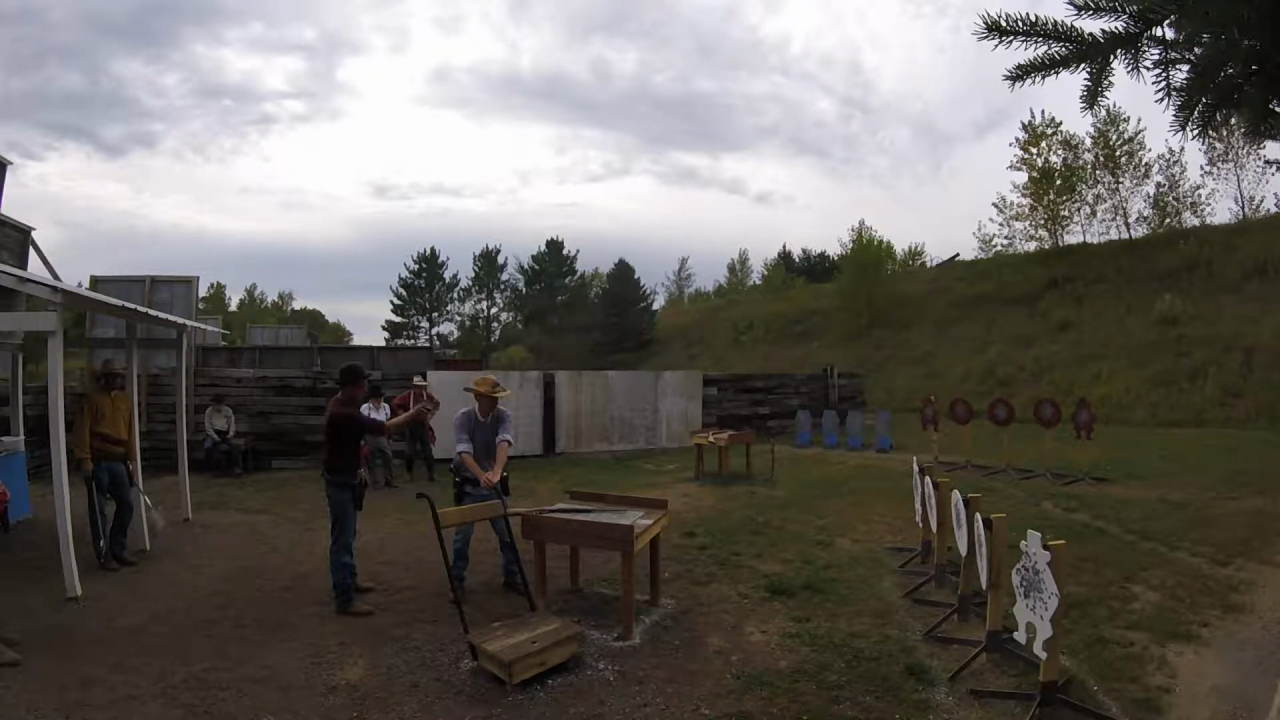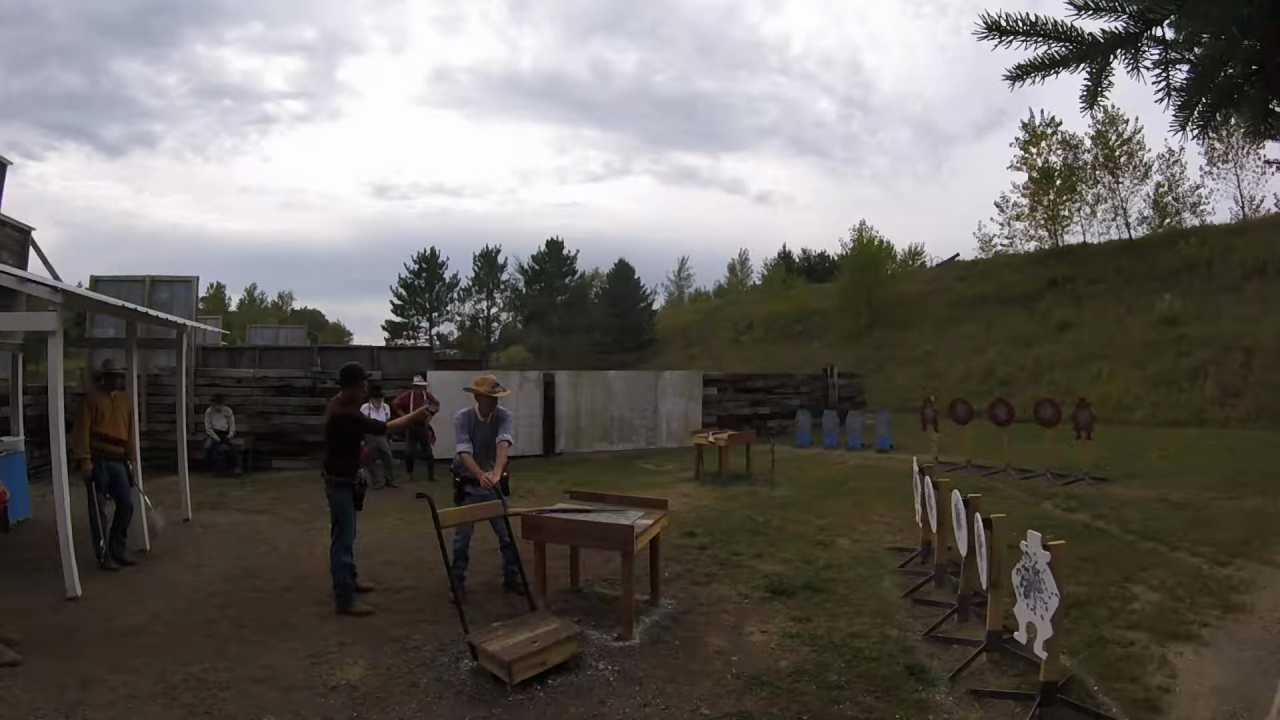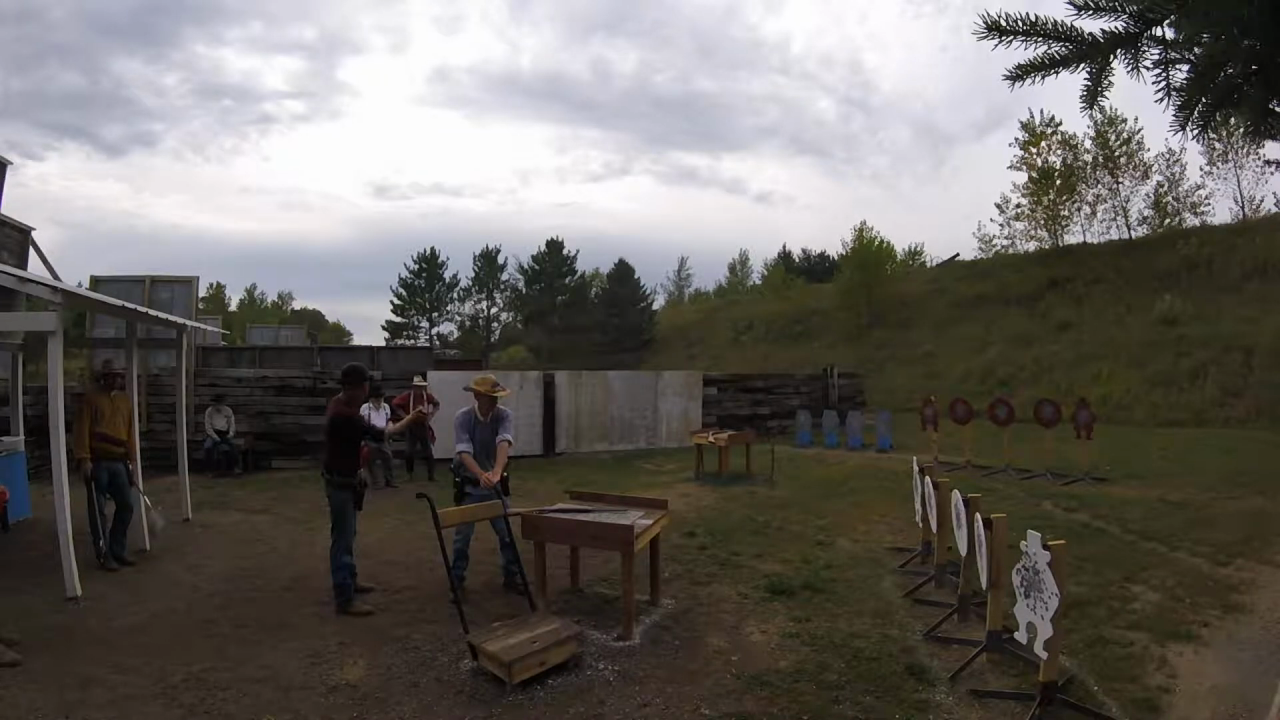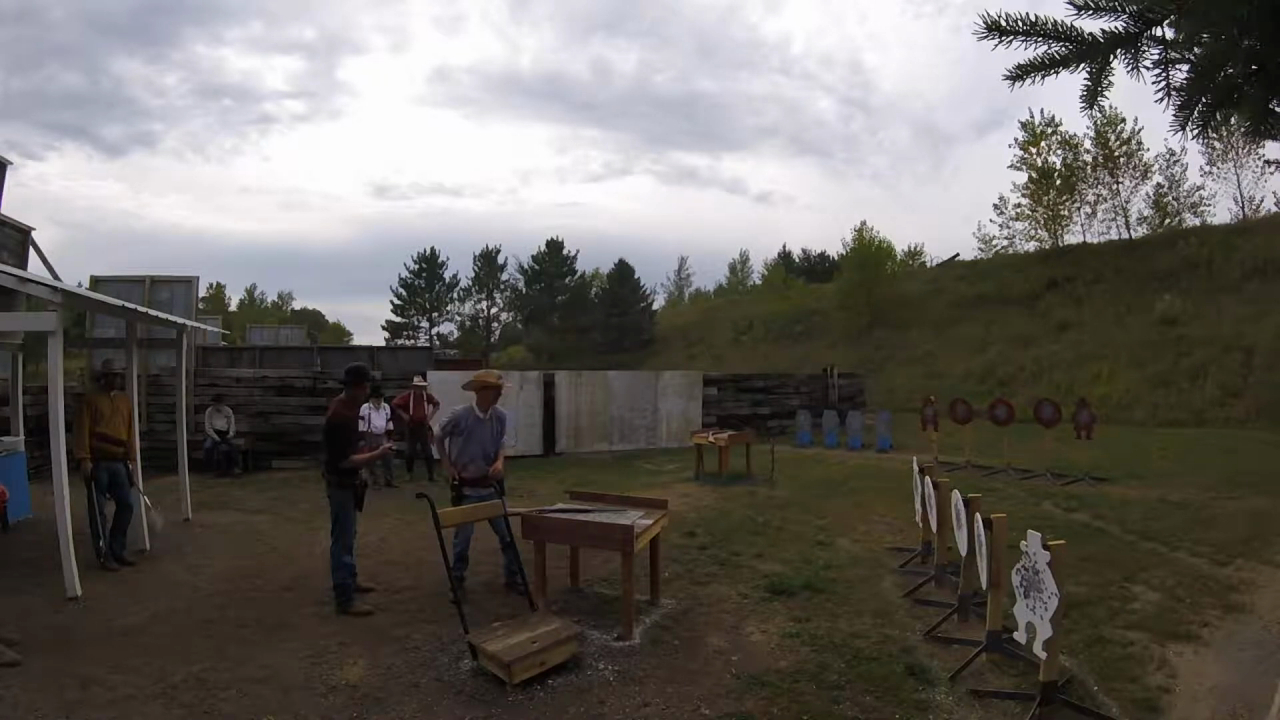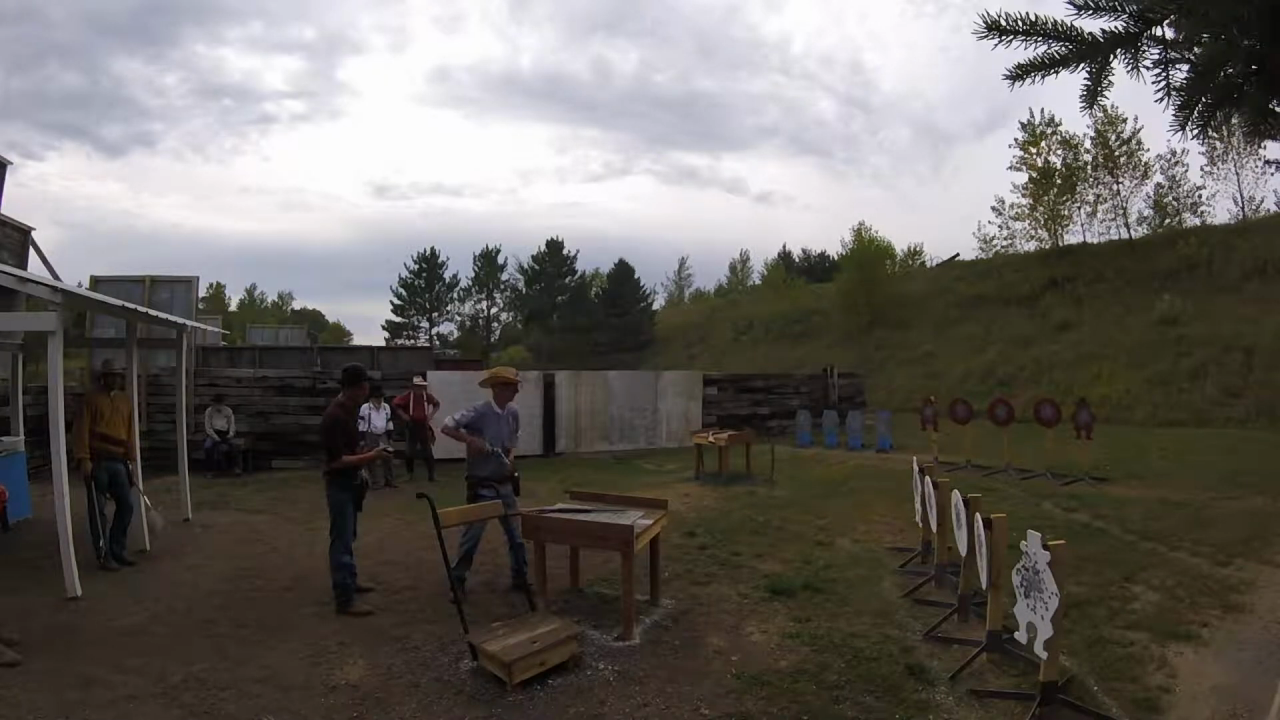
dt=0.4s
person 1, frame 1
left shoulder: (341, 404)
right shoulder: (343, 414)
right elbow: (383, 428)
right wrist: (412, 414)
left hip: (346, 478)
right hip: (340, 481)
left knee: (347, 535)
right knee: (342, 539)
left ankle: (349, 580)
right ankle: (344, 600)
person 1, frame 2
left shoulder: (340, 405)
right shoulder: (344, 414)
right elbow: (383, 428)
right wrist: (415, 415)
left hip: (346, 478)
right hip: (340, 481)
left knee: (348, 535)
right knee: (342, 538)
left ankle: (349, 579)
right ankle: (344, 600)
person 1, frame 3
left shoulder: (340, 404)
right shoulder: (344, 415)
right elbow: (380, 434)
right wrist: (411, 419)
left hip: (346, 479)
right hip: (340, 482)
left knee: (347, 535)
right knee: (342, 539)
left ankle: (350, 580)
right ankle: (344, 600)
person 1, frame 4
left shoulder: (346, 407)
right shoulder: (340, 416)
right elbow: (344, 460)
left wrist: (361, 449)
right wrist: (378, 454)
left hip: (349, 481)
right hip: (341, 483)
left knee: (348, 536)
right knee: (342, 539)
left ankle: (349, 580)
right ankle: (344, 600)
person 1, frame 5
left shoulder: (350, 409)
right shoulder: (334, 417)
right elbow: (336, 460)
left wrist: (365, 454)
right wrist: (369, 457)
left hip: (350, 481)
right hip: (339, 484)
left knee: (348, 536)
right knee: (341, 540)
left ankle: (350, 580)
right ankle: (344, 600)
person 2, frame 1
left shoulder: (504, 416)
right shoulder: (462, 418)
left elbow: (503, 444)
right elbow: (464, 452)
left wrist: (496, 472)
right wrist: (481, 475)
left hip: (494, 484)
right hip: (469, 485)
left knee: (506, 533)
right knee: (462, 535)
left ankle: (511, 577)
right ankle: (457, 582)
person 2, frame 2
left shoulder: (504, 416)
right shoulder: (462, 418)
left elbow: (503, 444)
right elbow: (464, 453)
left wrist: (496, 472)
right wrist: (481, 475)
left hip: (495, 484)
right hip: (469, 485)
left knee: (506, 533)
right knee: (463, 535)
left ankle: (511, 577)
right ankle: (457, 582)
person 2, frame 3
left shoulder: (504, 415)
right shoulder: (463, 418)
left elbow: (504, 444)
right elbow: (464, 453)
left wrist: (496, 472)
right wrist: (481, 475)
left hip: (495, 485)
right hip: (469, 486)
left knee: (506, 533)
right knee: (463, 535)
left ankle: (511, 577)
right ankle: (457, 581)
person 2, frame 4
left shoulder: (500, 416)
right shoulder: (459, 415)
right elbow: (439, 438)
left wrist: (500, 462)
right wrist: (447, 464)
left hip: (491, 485)
right hip: (465, 488)
left knee: (506, 533)
right knee: (463, 536)
left ankle: (513, 578)
right ankle: (457, 582)
person 2, frame 5
left shoulder: (513, 412)
right shoulder: (479, 412)
right elbow: (447, 427)
left wrist: (511, 455)
right wrist: (471, 441)
left hip: (505, 484)
right hip: (482, 486)
left knee: (515, 534)
right knee: (472, 535)
left ankle: (520, 578)
right ankle: (458, 580)
person 3, frame 1
left shoulder: (125, 400)
right shoulder: (92, 398)
right elbow: (82, 430)
left wrist: (131, 459)
right wrist: (84, 459)
left hip: (118, 462)
right hip: (98, 462)
left knee: (126, 505)
right knee: (98, 510)
left ankle: (118, 550)
right ankle: (104, 555)
person 3, frame 2
left shoulder: (125, 399)
right shoulder: (92, 398)
right elbow: (82, 430)
left wrist: (131, 459)
right wrist: (84, 459)
left hip: (118, 462)
right hip: (97, 462)
left knee: (126, 505)
right knee: (98, 510)
left ankle: (117, 550)
right ankle: (104, 556)
person 3, frame 3
left shoulder: (125, 400)
right shoulder: (91, 399)
right elbow: (81, 430)
left wrist: (130, 458)
right wrist: (83, 459)
left hip: (118, 462)
right hip: (97, 462)
left knee: (126, 506)
right knee: (98, 510)
left ankle: (117, 550)
right ankle: (104, 555)
person 3, frame 4
left shoulder: (125, 400)
right shoulder: (91, 399)
right elbow: (81, 430)
left wrist: (130, 459)
right wrist: (83, 459)
left hip: (118, 462)
right hip: (97, 462)
left knee: (126, 506)
right knee: (98, 510)
left ankle: (117, 550)
right ankle: (104, 556)
person 3, frame 5
left shoulder: (125, 400)
right shoulder: (92, 399)
right elbow: (81, 430)
left wrist: (130, 458)
right wrist: (83, 459)
left hip: (118, 462)
right hip: (97, 462)
left knee: (126, 506)
right knee: (98, 510)
left ankle: (117, 550)
right ankle: (104, 555)
